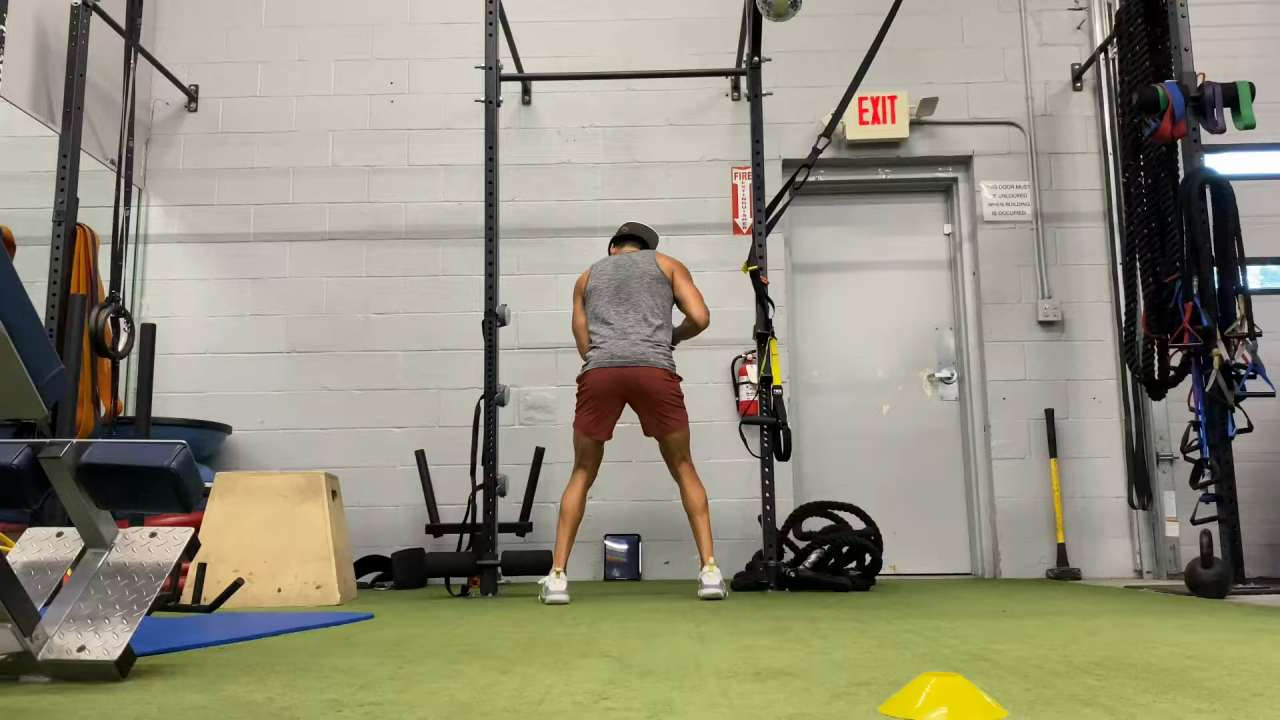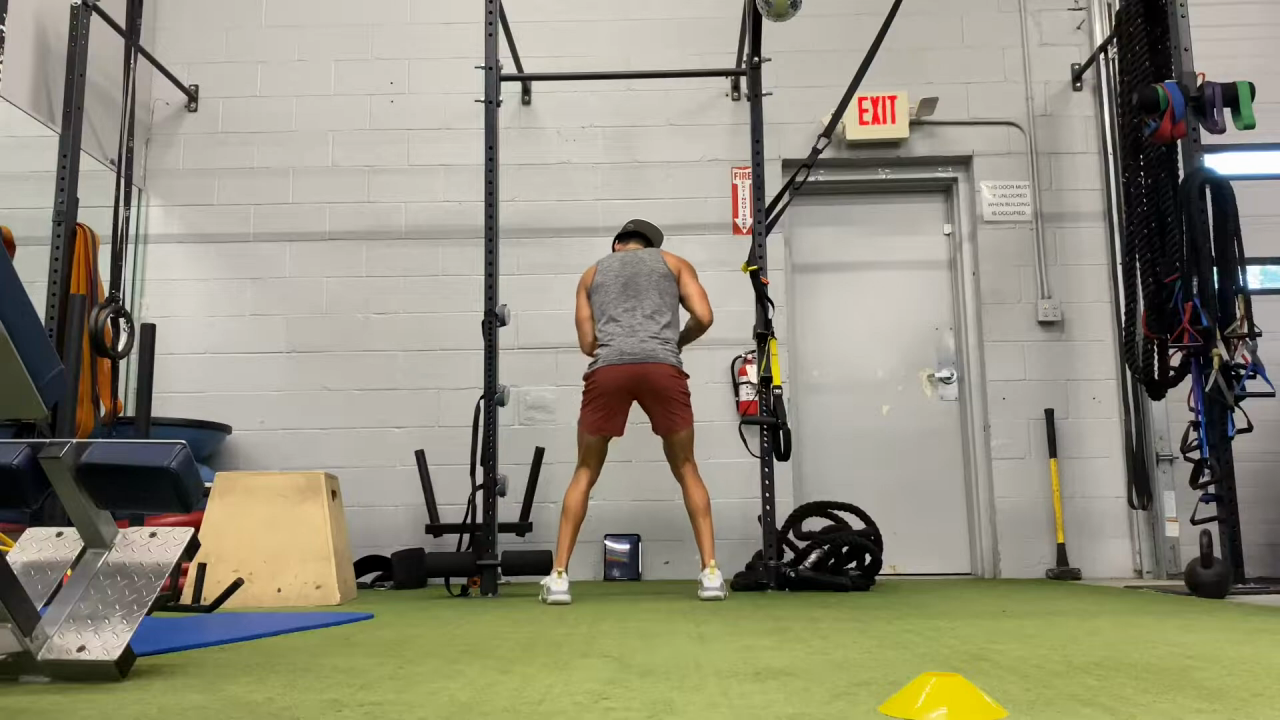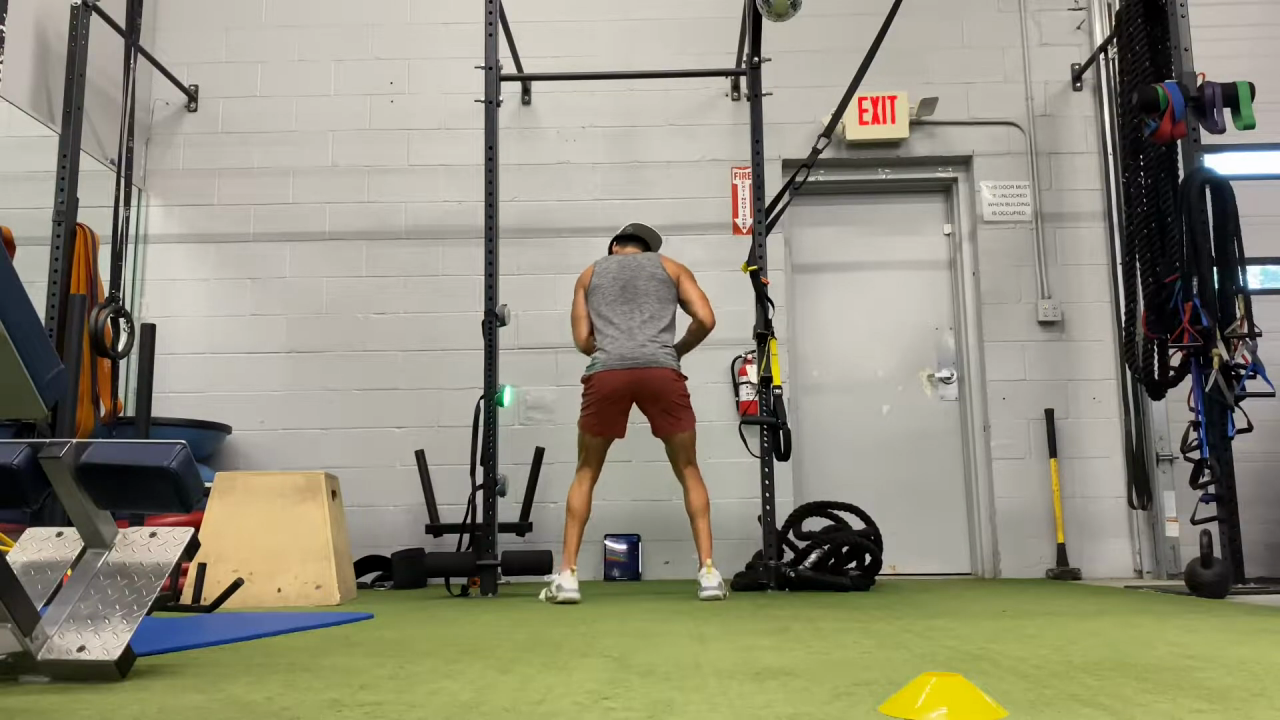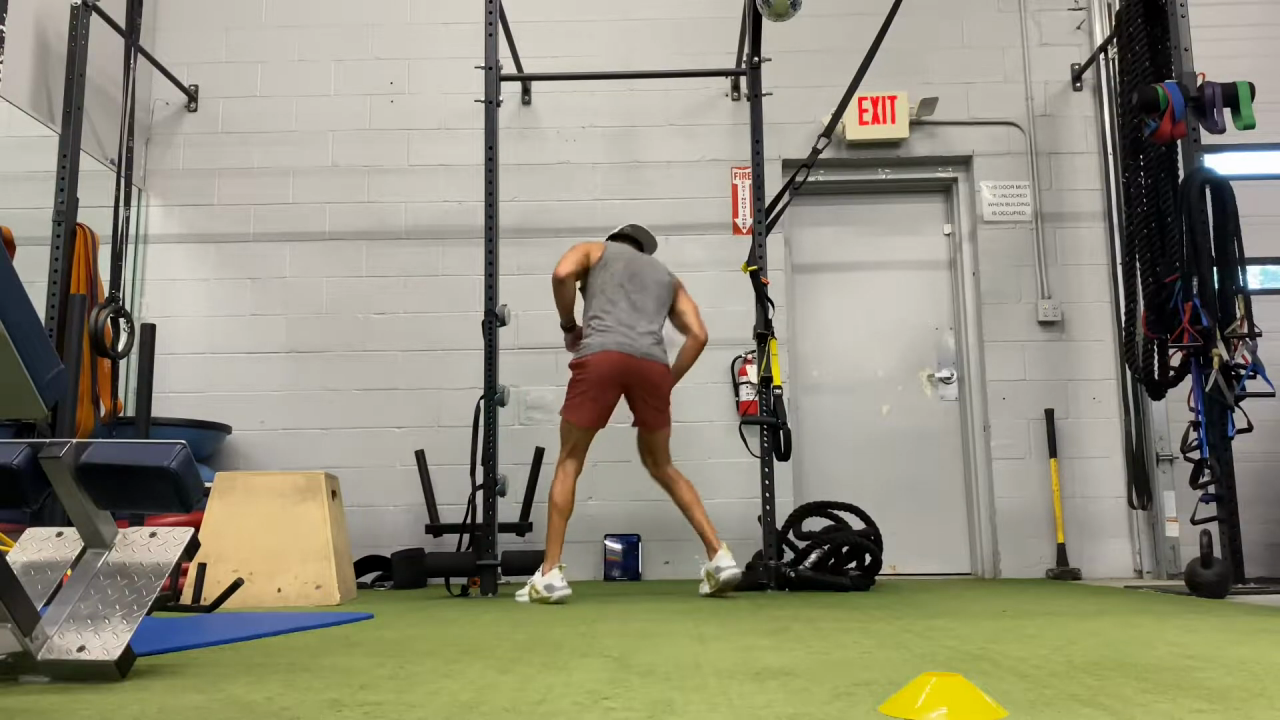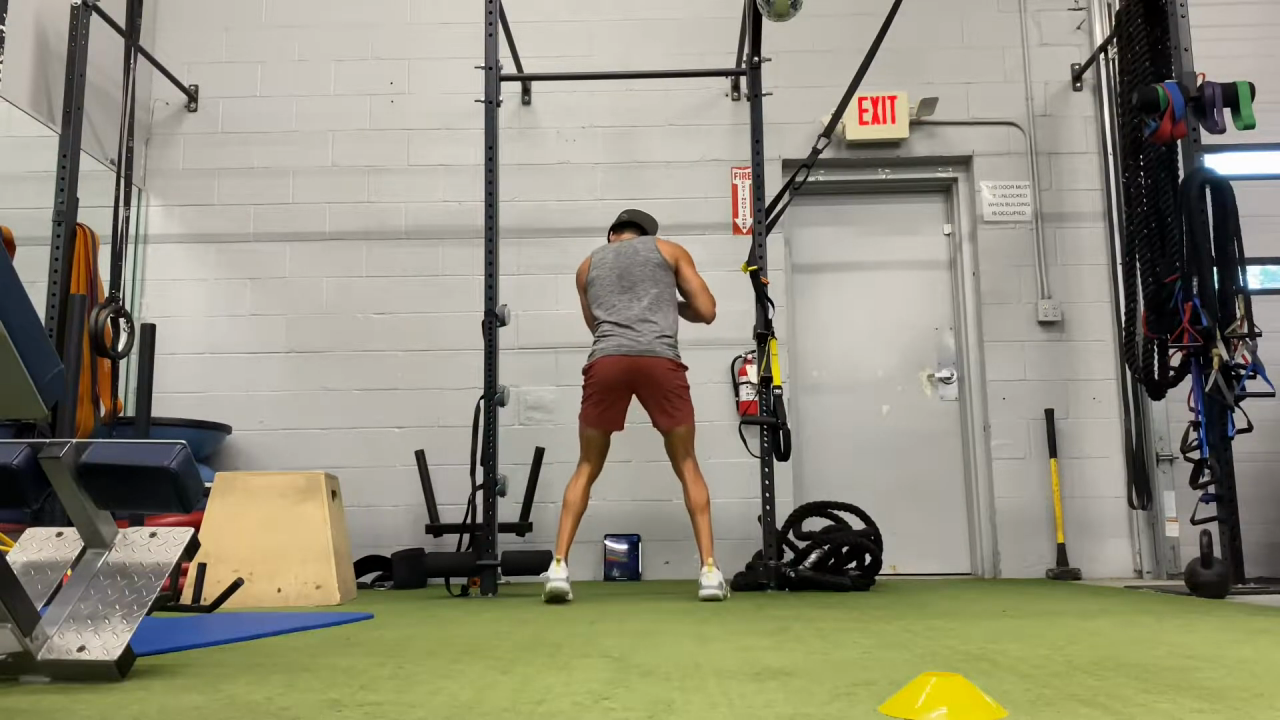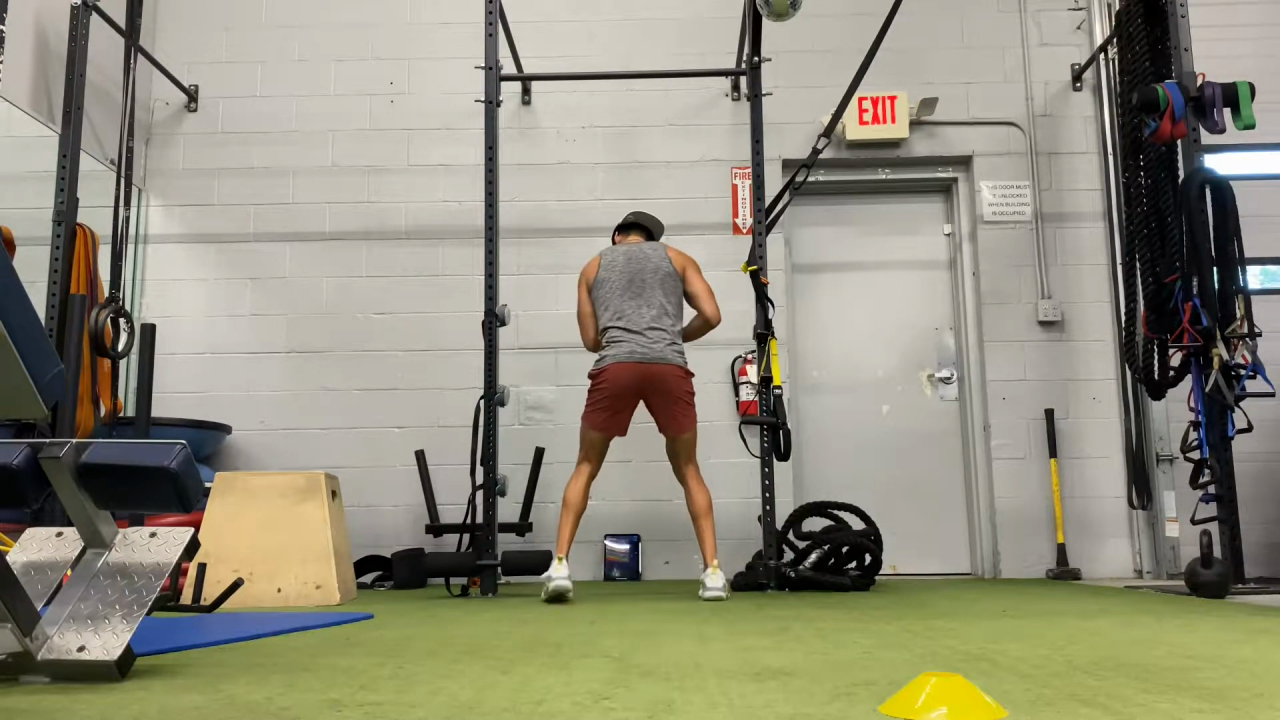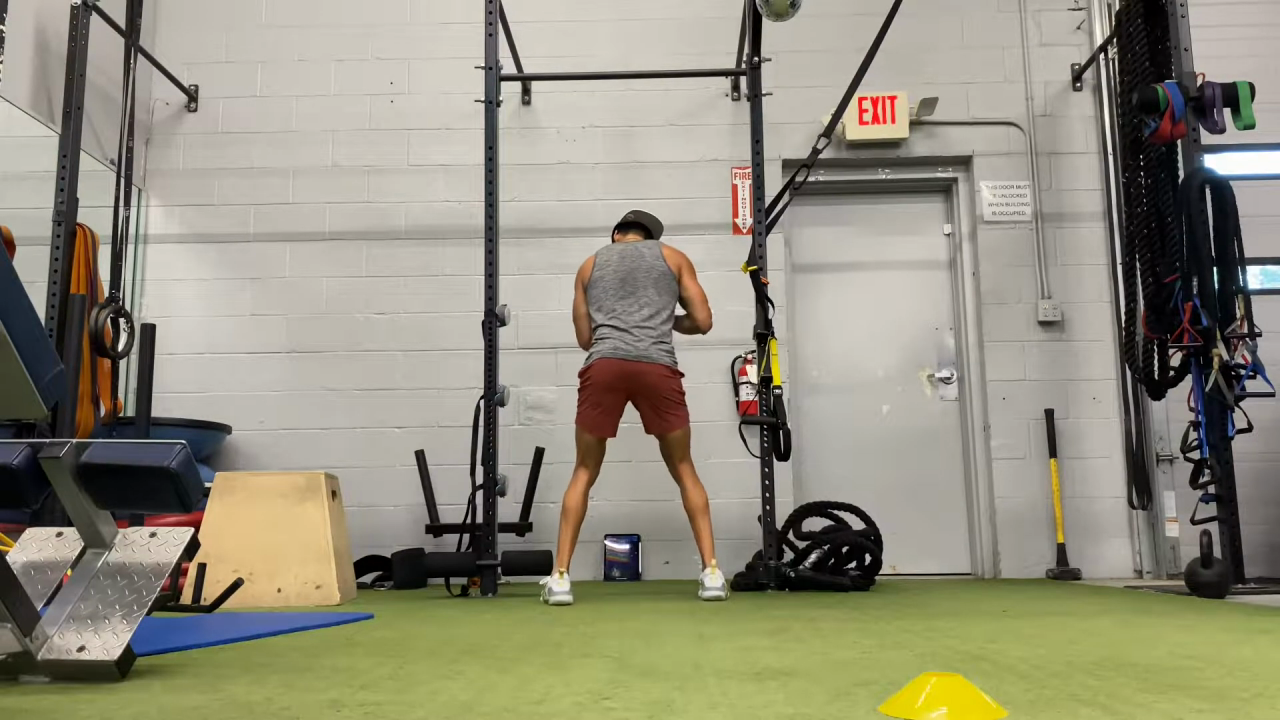
dt=0.4s
person 1, frame 1
left shoulder: (588, 277)
right shoulder: (667, 265)
right elbow: (700, 318)
left hip: (600, 372)
right hip: (654, 371)
left knee: (582, 475)
right knee: (683, 470)
left ankle: (557, 576)
right ankle: (709, 570)
person 1, frame 2
left shoulder: (593, 273)
right shoulder: (674, 263)
left elbow: (588, 342)
right elbow: (703, 317)
left hip: (609, 370)
right hip: (661, 368)
left knee: (585, 473)
right knee: (686, 471)
left ankle: (559, 577)
right ankle: (710, 573)
person 1, frame 3
left shoulder: (592, 272)
right shoulder: (671, 268)
left elbow: (583, 339)
right elbow: (706, 319)
left hip: (610, 374)
right hip: (662, 373)
left knee: (586, 474)
right knee: (688, 473)
left ankle: (567, 575)
right ankle: (709, 570)
person 1, frame 4
left shoulder: (596, 251)
right shoulder: (666, 275)
left elbow: (562, 272)
right elbow: (698, 334)
left wrist: (572, 329)
right wrist: (670, 379)
left hip: (602, 359)
right hip: (652, 365)
left knee: (569, 464)
right knee: (663, 470)
left ankle: (551, 573)
right ankle: (720, 556)
person 1, frame 5
left shoulder: (588, 264)
right shoulder: (669, 250)
right elbow: (707, 312)
left hip: (606, 363)
right hip: (660, 361)
left knee: (587, 468)
right knee: (687, 467)
left ankle: (558, 569)
right ankle: (708, 571)
person 1, frame 6
left shoulder: (593, 267)
right shoulder: (676, 258)
left elbow: (590, 340)
right elbow: (711, 316)
left hip: (615, 369)
right hip: (668, 369)
left knee: (586, 468)
right knee: (688, 472)
left ankle: (560, 565)
right ankle: (713, 572)
person 1, frame 7
left shoulder: (590, 266)
right shoulder: (672, 257)
right elbow: (702, 321)
left hip: (604, 367)
right hip: (656, 368)
left knee: (584, 473)
right knee: (683, 470)
left ankle: (560, 578)
right ankle: (711, 572)
